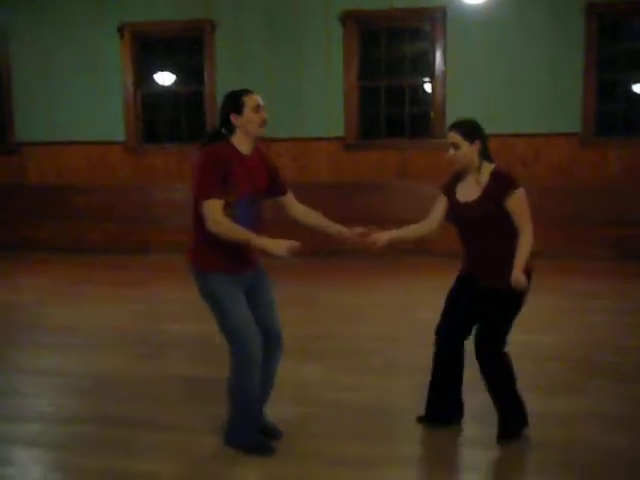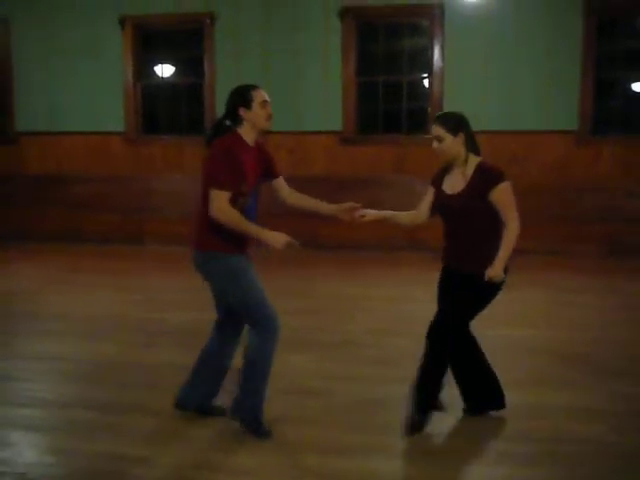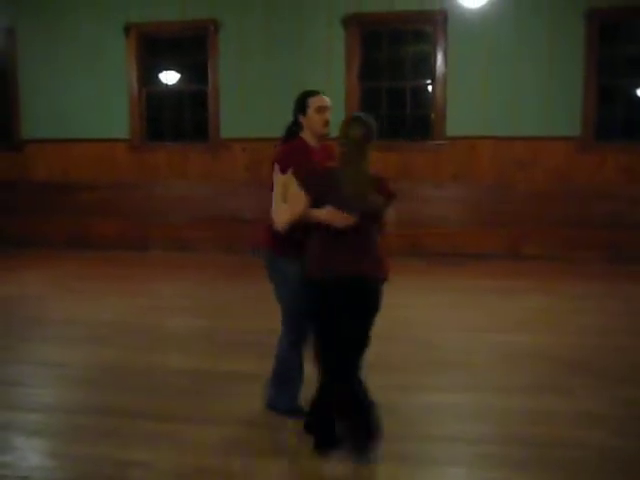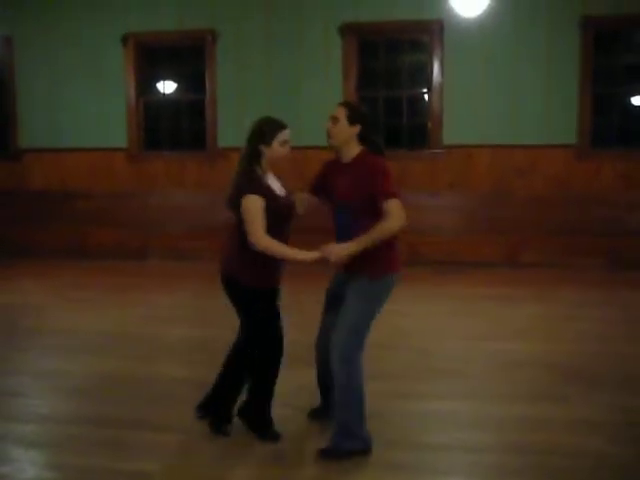
dt=0.7s
person 1, frame 1
left shoulder: (262, 163)
right shoulder: (212, 159)
left elbow: (295, 208)
right elbow: (214, 222)
left wrist: (342, 232)
right wrist: (268, 243)
left hip: (250, 268)
right hip: (216, 271)
left knee: (271, 341)
right knee: (248, 347)
left ankle: (254, 415)
right ankle: (241, 431)
person 1, frame 2
left shoulder: (259, 152)
right shoulder: (226, 150)
left elbow: (288, 195)
right elbow: (217, 210)
left wrist: (334, 210)
right wrist: (267, 235)
left hip: (228, 253)
right hip: (218, 253)
left knee: (230, 326)
right knee: (266, 323)
left ankle: (194, 397)
right ankle: (246, 407)
person 1, frame 3
left shoulder: (327, 153)
right shoulder: (290, 153)
right elbow: (284, 205)
right wrist: (321, 215)
right hip: (287, 253)
right knee: (297, 325)
right ankle: (281, 398)
person 1, frame 4
left shoulder: (373, 168)
right shoulder: (332, 169)
left elbow: (397, 220)
right elbow: (303, 202)
left wrist: (353, 246)
left hip: (374, 273)
right hip: (349, 270)
left knee: (344, 349)
right knee: (326, 342)
left ankle: (352, 437)
right ankle: (332, 404)
person 2, frame 1
left shoulder: (503, 182)
right shoulder: (454, 185)
left elbow: (525, 229)
right elbow: (429, 225)
left wrist: (518, 269)
right wrist: (389, 235)
left hip: (505, 280)
right hip: (473, 275)
left knee: (488, 347)
right knee: (447, 335)
left ankle: (513, 419)
right ankle: (445, 409)
person 2, frame 2
left shoulder: (489, 175)
right shoulder: (442, 176)
left elbow: (513, 222)
right elbow: (419, 216)
left wrist: (500, 263)
right wrist: (380, 214)
left hip: (482, 272)
right hip: (453, 269)
left knee: (441, 332)
right knee: (456, 331)
left ankle: (424, 403)
right ankle: (486, 397)
person 2, frame 3
left shoulder: (315, 179)
right shoulder: (379, 188)
left hip: (325, 281)
right hip: (367, 281)
left knee: (331, 356)
right knee: (349, 354)
left ankle: (361, 428)
right ankle: (322, 428)
person 2, frame 4
left shoulder: (270, 179)
right shoulder: (251, 184)
right elbow: (258, 239)
right wrist: (305, 256)
left hip: (261, 277)
right hip: (249, 278)
left knee: (251, 340)
right knee: (270, 346)
left ankle: (215, 406)
right ankle: (257, 416)
